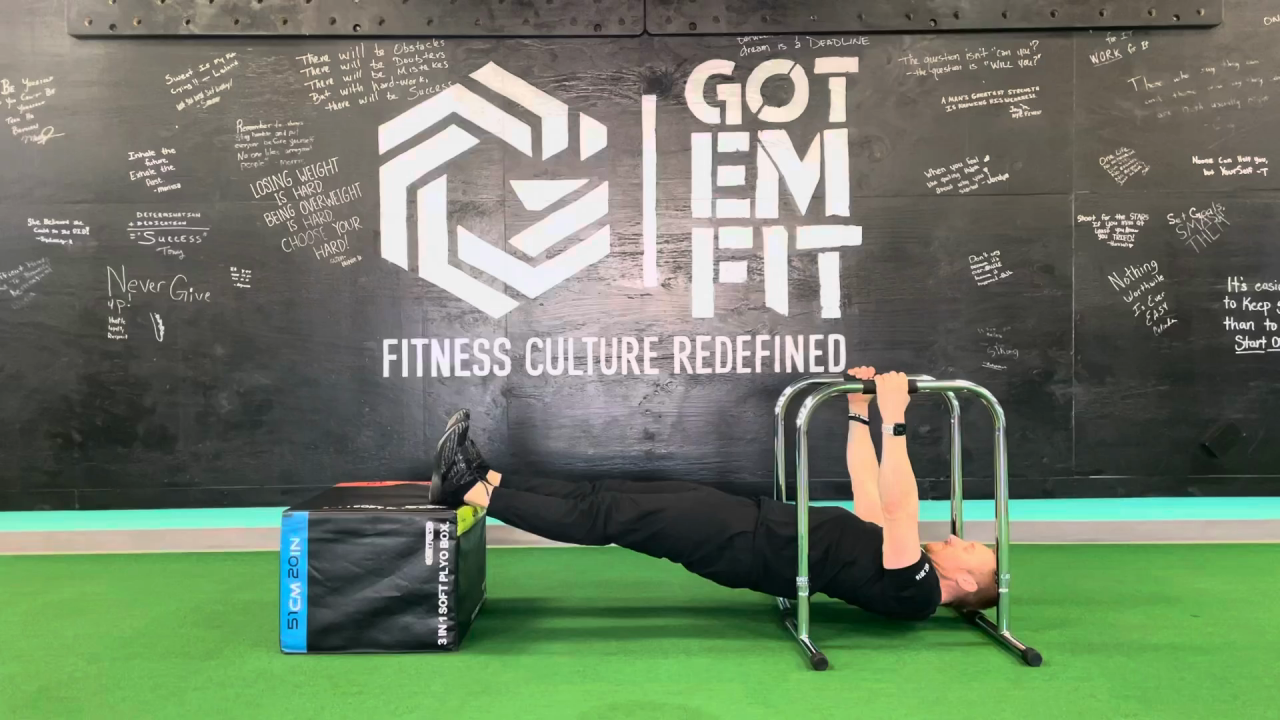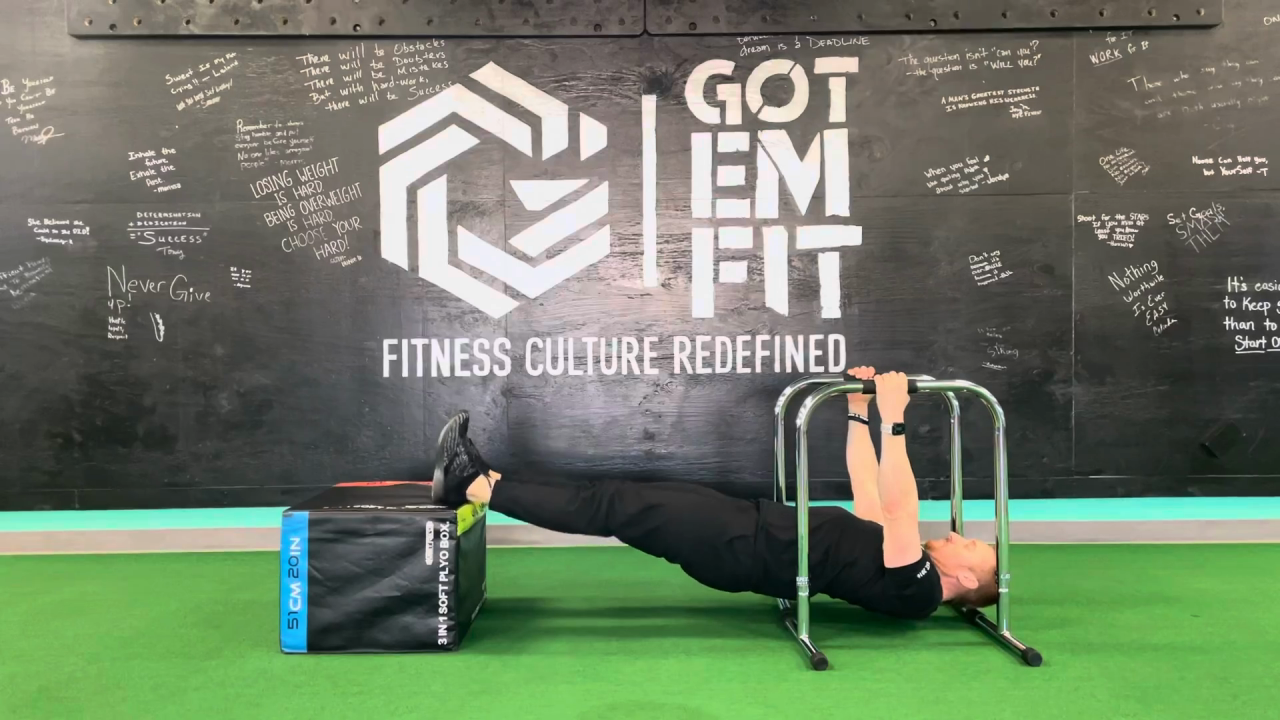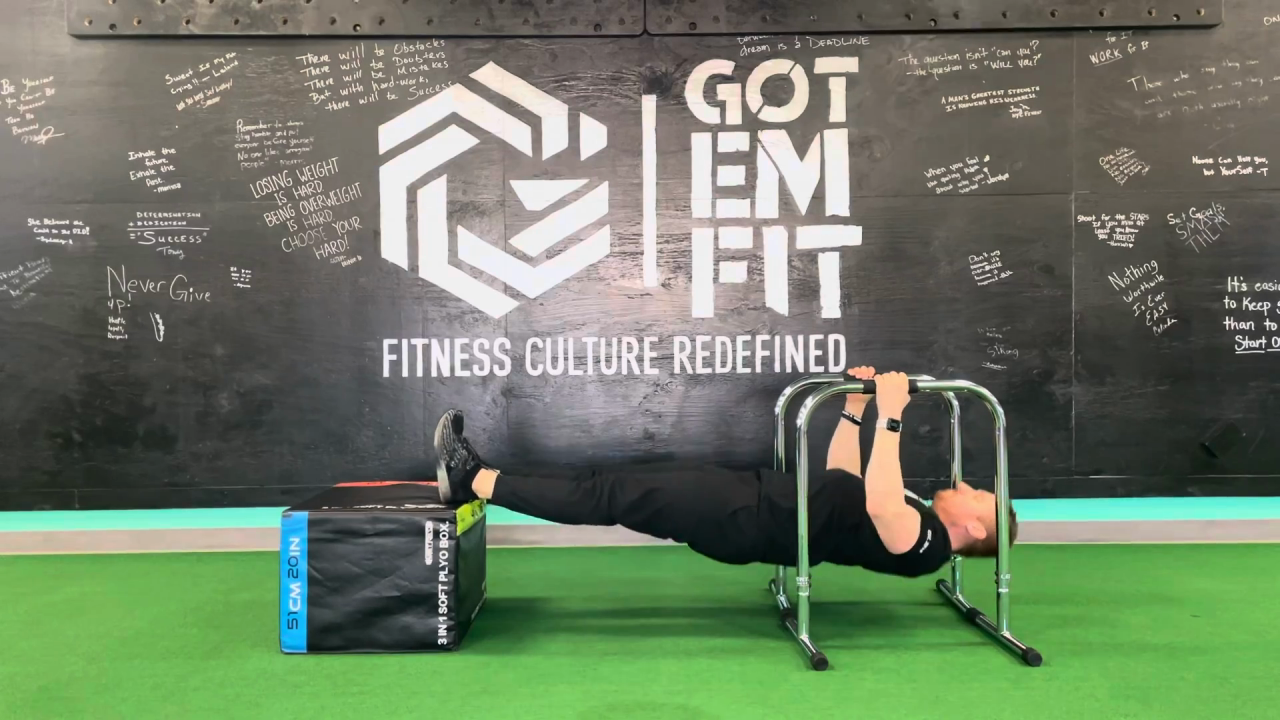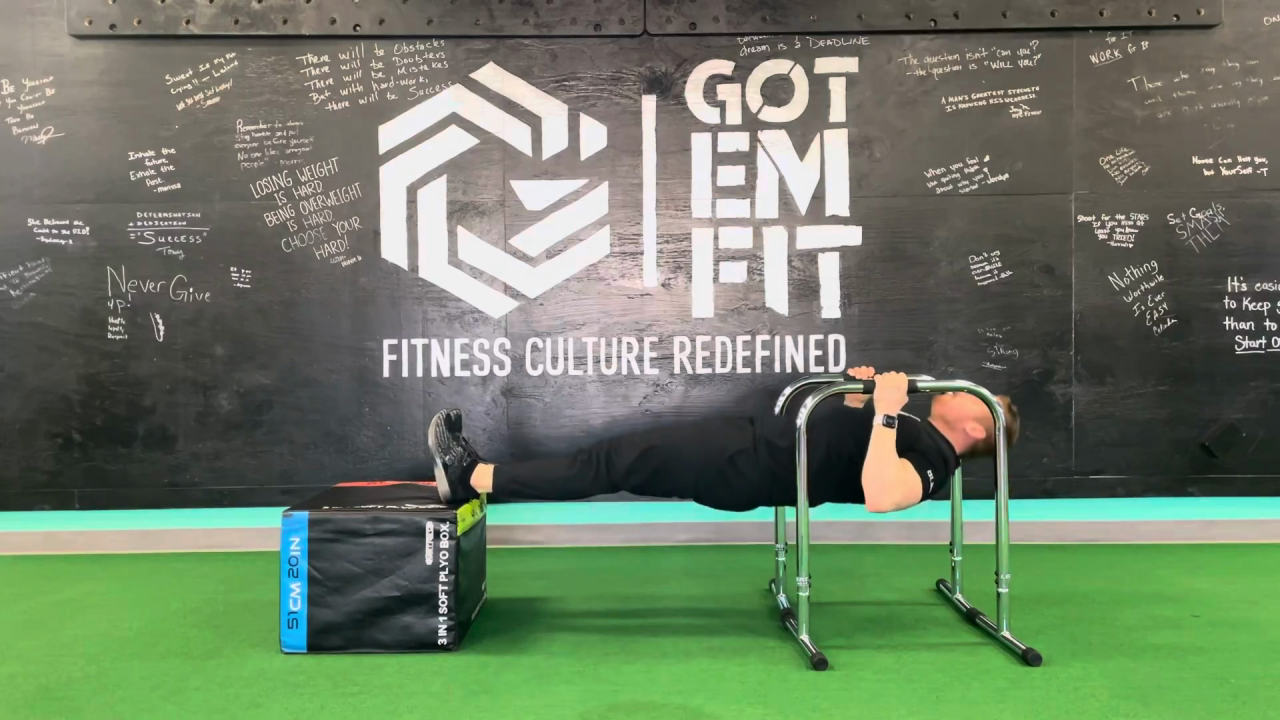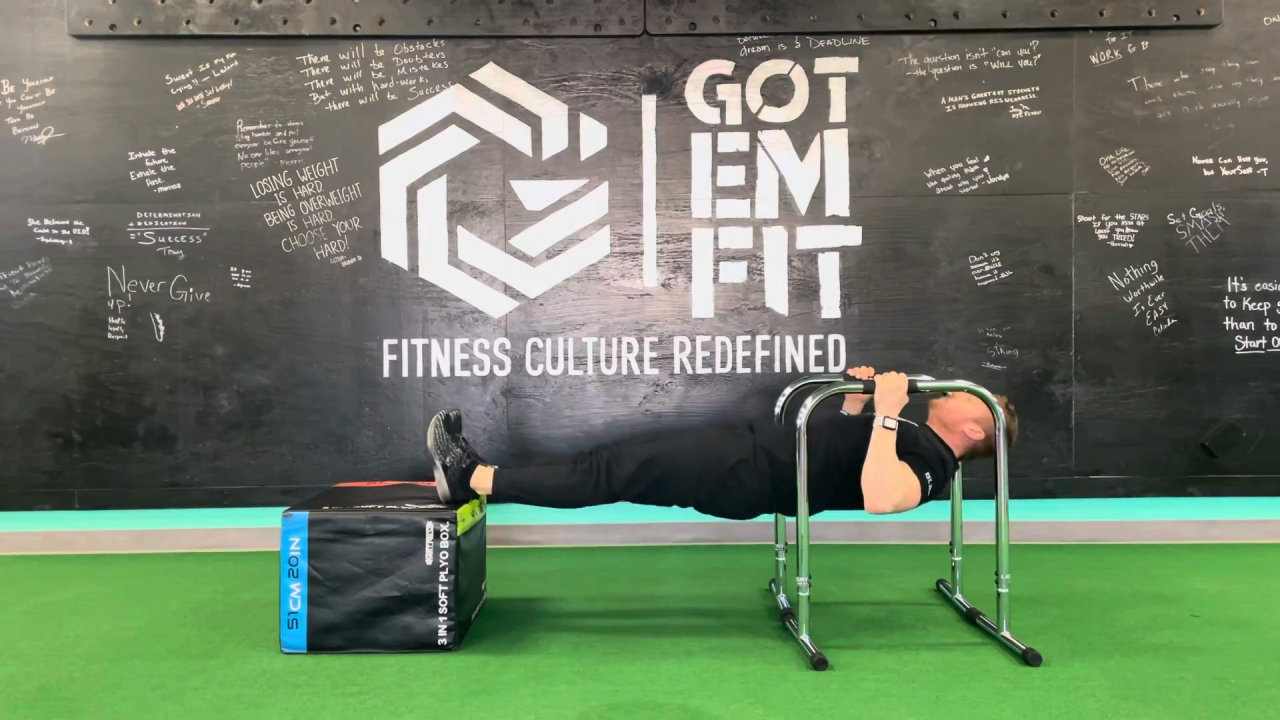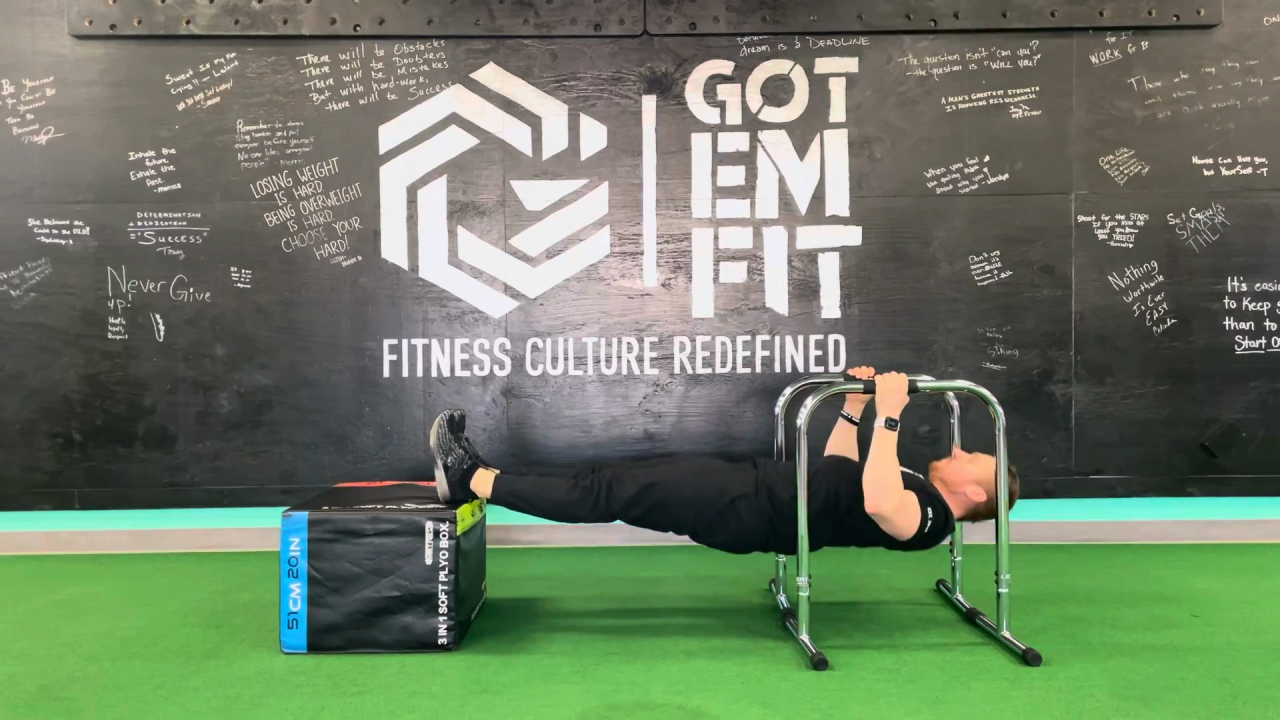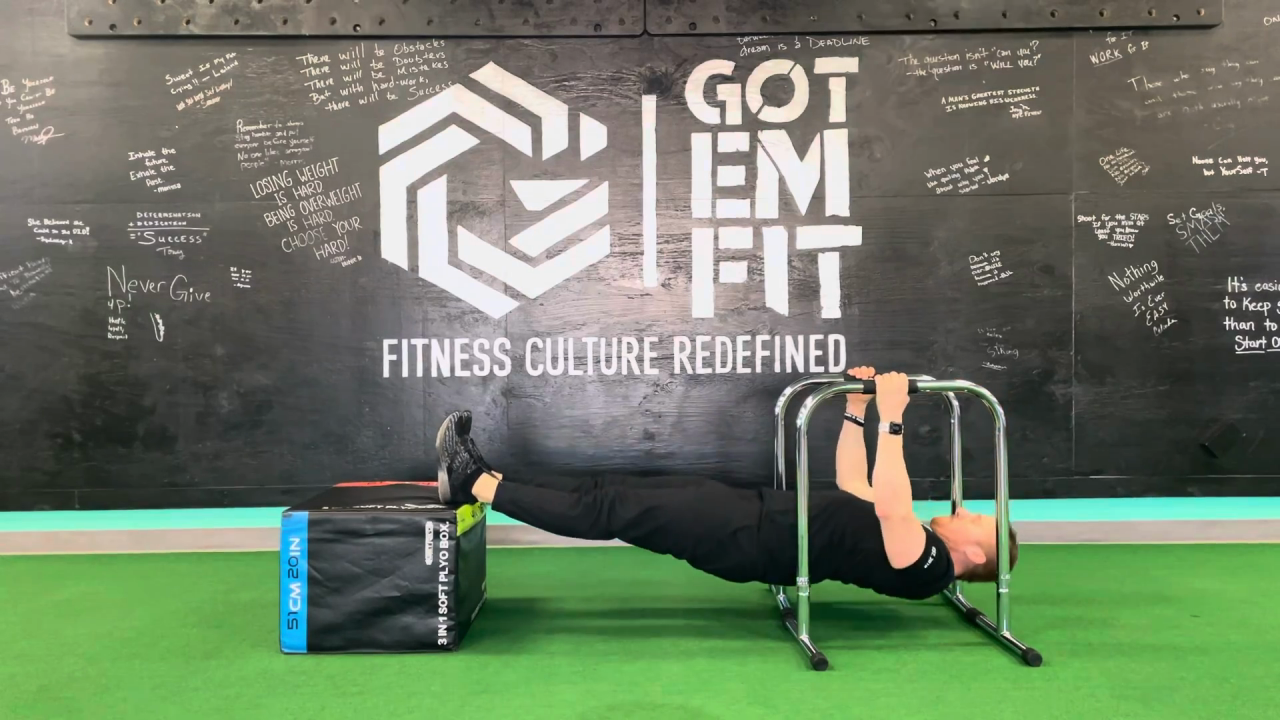
dt=0.4s
person 1, frame 1
left shoulder: (913, 592)
right shoulder: (907, 560)
left elbow: (898, 508)
right elbow: (868, 491)
left wrist: (894, 421)
right wrist: (859, 414)
left hip: (744, 545)
right hip: (753, 520)
left knee: (604, 519)
right knee: (605, 497)
left ankle: (470, 490)
right ankle: (483, 476)
person 1, frame 2
left shoulder: (914, 590)
right shoulder: (907, 562)
left elbow: (900, 507)
right elbow: (869, 491)
left wrist: (892, 421)
right wrist: (858, 412)
left hip: (744, 551)
right hip: (752, 522)
left knee: (608, 510)
right knee: (614, 497)
left ankle: (474, 482)
right ankle: (476, 477)
person 1, frame 3
left shoulder: (923, 544)
right shoulder: (919, 516)
left elbow: (878, 504)
right elbow: (838, 475)
left wrist: (890, 418)
right wrist: (856, 406)
left hip: (746, 519)
right hip: (751, 493)
left knee: (609, 499)
right knee: (614, 485)
left ankle: (474, 481)
right ankle: (476, 476)
person 1, frame 4
left shoulder: (929, 462)
right shoulder: (919, 440)
left elbow: (878, 497)
left wrist: (885, 412)
right wrist: (861, 394)
left hip: (746, 465)
right hip: (749, 441)
left knee: (608, 467)
right knee: (613, 458)
left ankle: (472, 477)
right ankle: (475, 472)
person 1, frame 5
left shoulder: (930, 464)
right shoulder: (918, 446)
left elbow: (877, 497)
left wrist: (886, 412)
right wrist: (858, 400)
left hip: (748, 474)
right hip: (750, 450)
left knee: (607, 476)
right knee: (612, 463)
left ankle: (472, 478)
right ankle: (477, 472)
person 1, frame 6
left shoulder: (926, 518)
right shoulder: (919, 495)
left elbow: (876, 502)
left wrist: (887, 416)
right wrist: (854, 406)
left hip: (747, 510)
right hip: (751, 484)
left knee: (605, 496)
right knee: (610, 481)
left ankle: (472, 480)
right ankle: (475, 473)
person 1, frame 7
left shoulder: (923, 566)
right shoulder: (918, 545)
left elbow: (892, 508)
right elbow: (852, 485)
left wrist: (892, 419)
right wrist: (856, 410)
left hip: (747, 538)
right hip: (753, 511)
left knee: (606, 513)
right knee: (610, 495)
left ankle: (474, 483)
right ankle: (479, 477)
